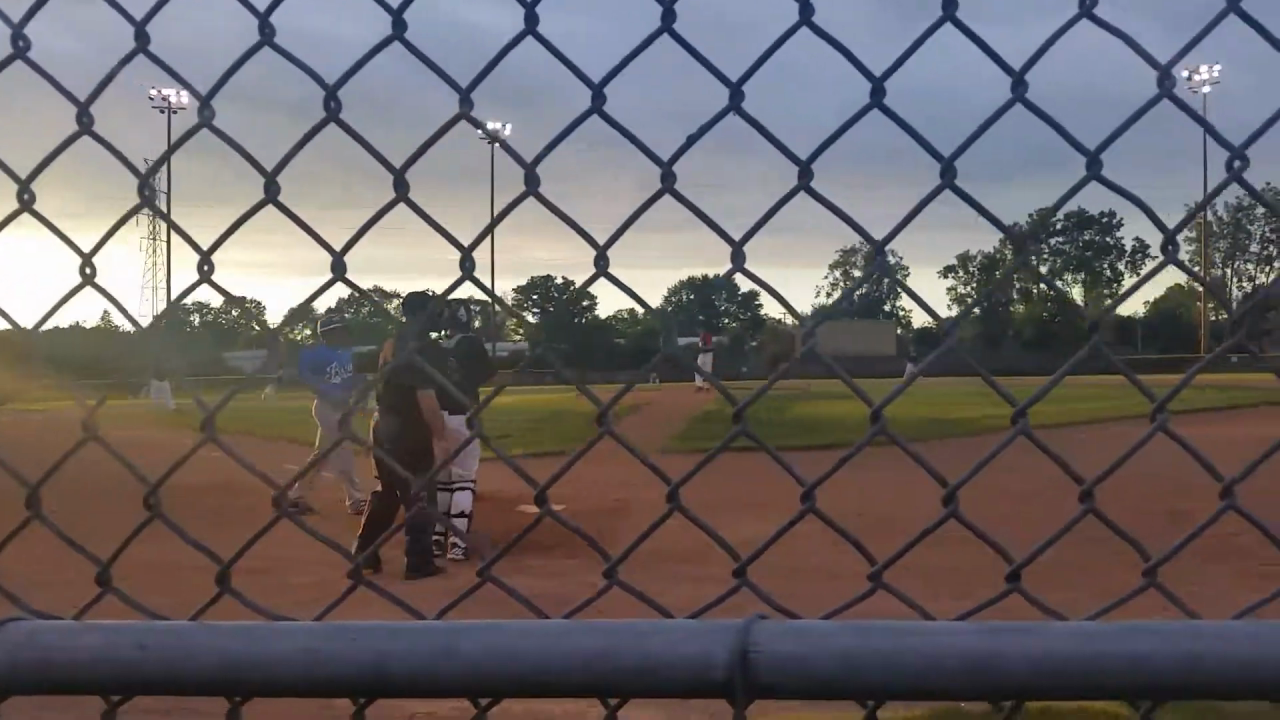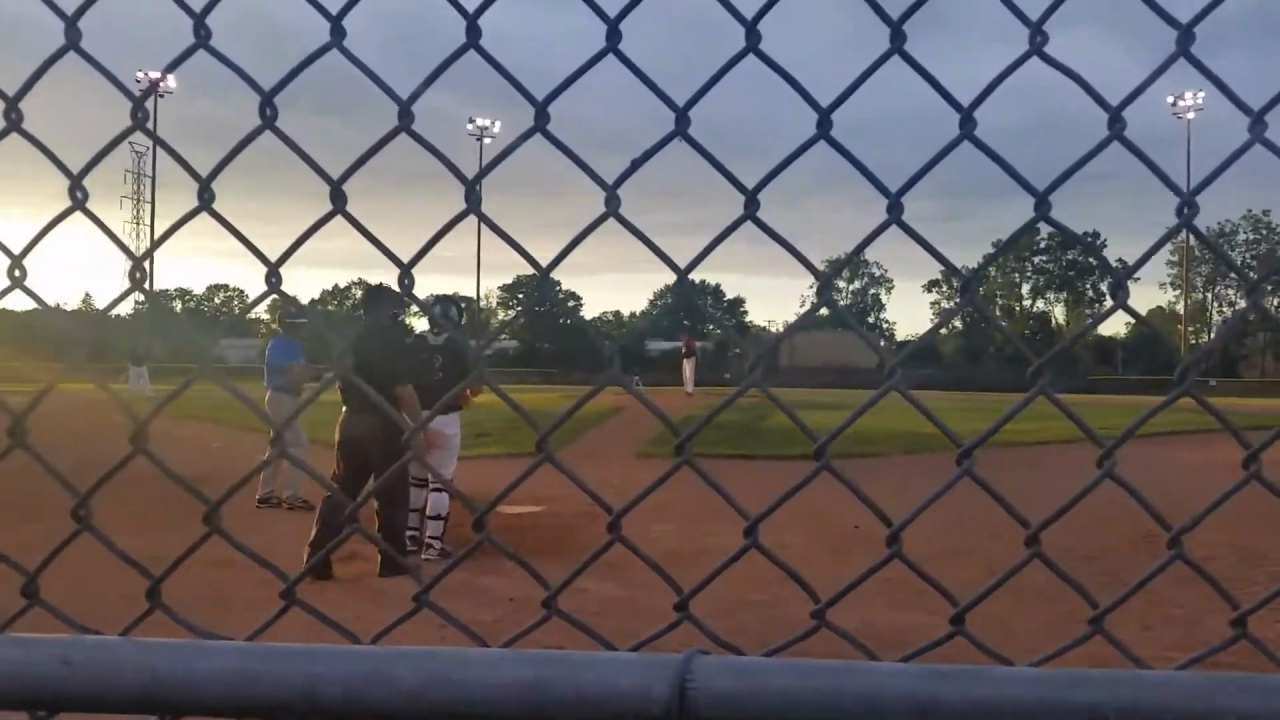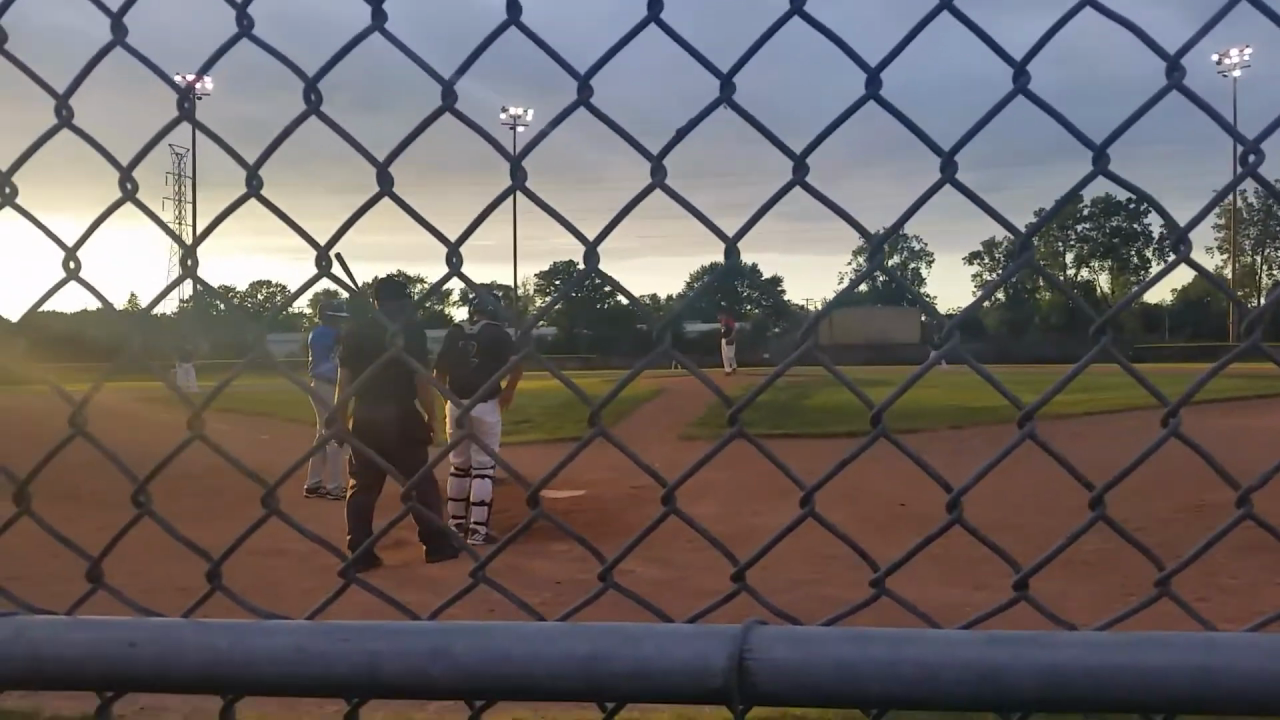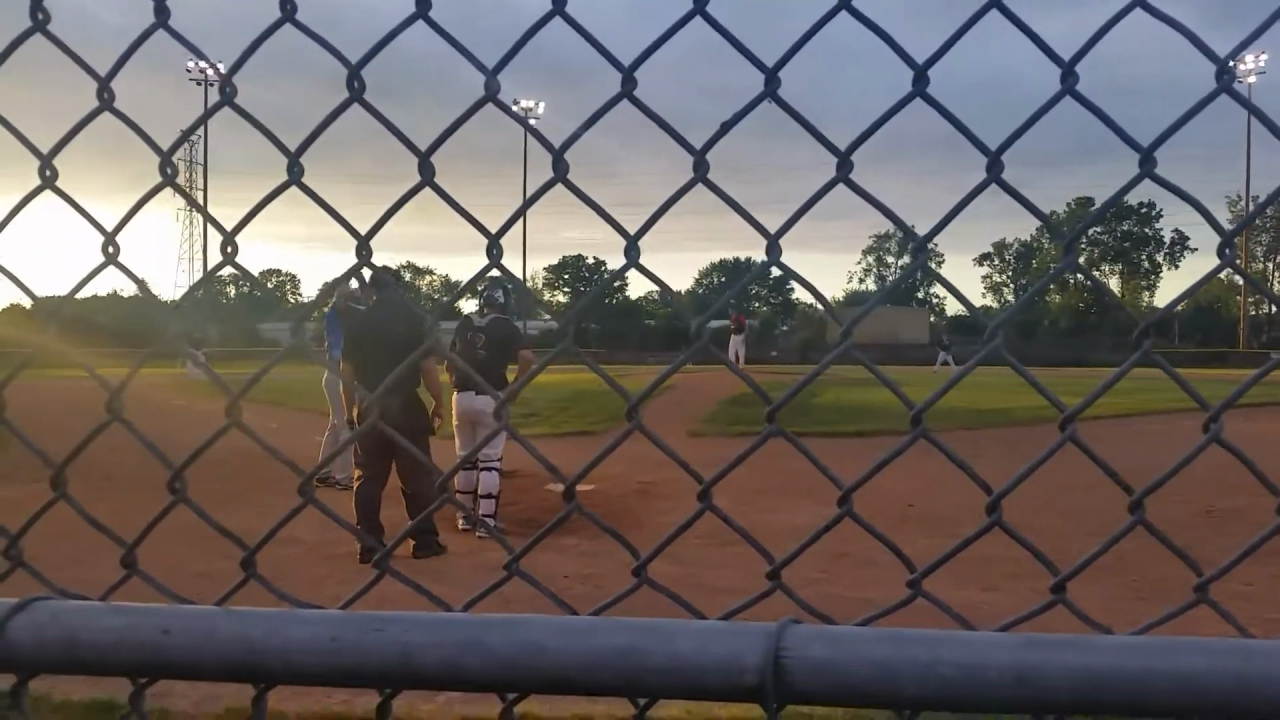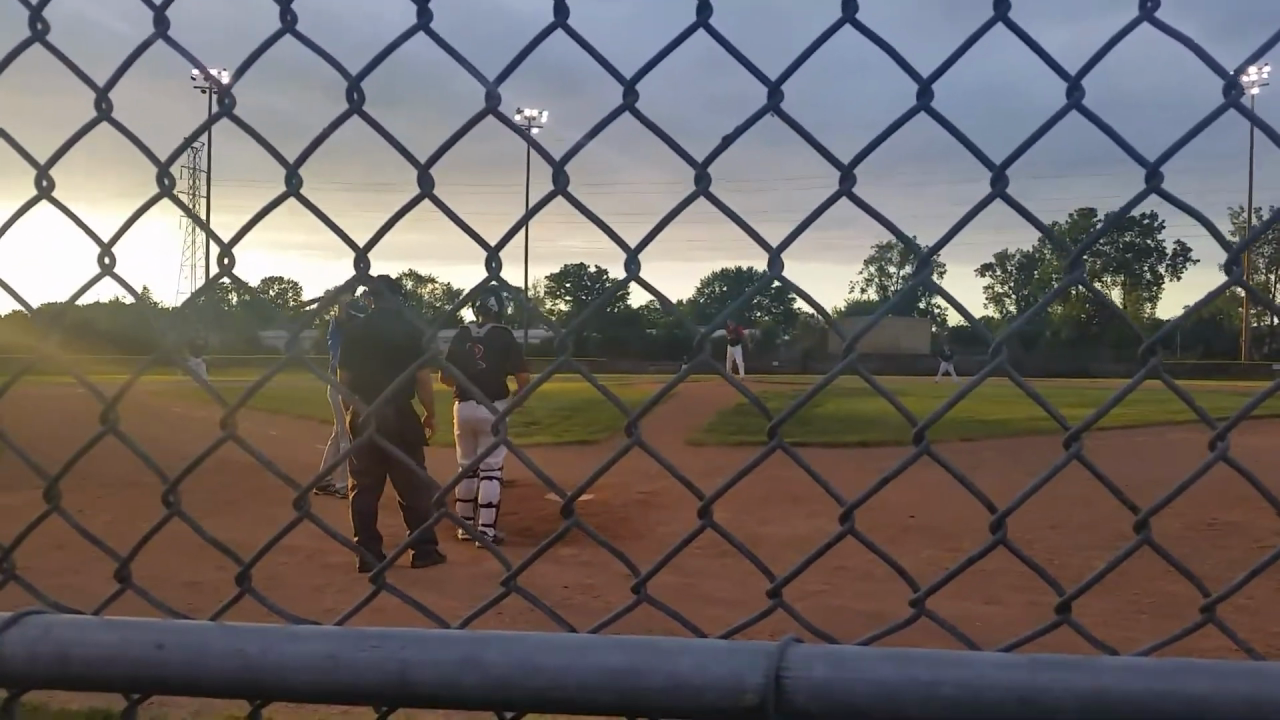
dt=0.4s
person 1, frame 1
left shoulder: (391, 344)
right shoulder: (425, 347)
right elbow: (425, 396)
left wrist: (437, 426)
right wrist: (441, 436)
left hip: (383, 422)
right hip: (408, 428)
left knee: (386, 491)
right knee: (419, 497)
left ankle: (365, 553)
right ankle: (418, 562)
person 1, frame 2
left shoulder: (348, 340)
right shoulder: (393, 341)
left elbow: (342, 383)
right elbow: (403, 392)
left hip: (350, 422)
right hip: (383, 426)
left knee: (340, 492)
right knee: (392, 495)
left ankle: (317, 560)
right ankle: (392, 561)
person 1, frame 3
left shoulder: (355, 331)
right shoulder: (411, 329)
left elbow: (344, 379)
right elbow: (422, 380)
left wrist: (341, 417)
right wrist: (430, 416)
left hip: (363, 415)
right hip: (400, 415)
left knee: (362, 485)
right knee: (420, 483)
left ankle: (360, 553)
right ankle: (437, 545)
person 1, frame 4
left shoulder: (357, 323)
right shoulder: (412, 319)
left elbow: (347, 373)
right elbow: (427, 367)
left wrist: (351, 410)
right wrist: (438, 404)
left hip: (369, 407)
right hip: (404, 405)
left knee: (368, 477)
right knee: (418, 476)
left ankle: (369, 543)
right ankle: (424, 540)
person 1, frame 5
left shoulder: (354, 330)
right shoulder: (409, 329)
left elbow: (344, 379)
right elbow: (422, 378)
left wrist: (352, 412)
right wrist: (429, 414)
left hip: (363, 416)
right hip: (398, 415)
left knee: (364, 487)
right knee: (414, 485)
left ankle: (368, 553)
right ankle: (424, 549)
person 2, frame 1
right shoulder: (473, 344)
right elbow: (490, 375)
right hip: (463, 419)
left knee: (440, 480)
right knee: (464, 480)
left ankle: (437, 539)
right ankle: (458, 544)
person 2, frame 2
left shoulder: (415, 344)
right shoulder: (459, 346)
right wrist: (466, 393)
right hip: (445, 419)
left knee: (415, 478)
right knee: (440, 481)
left ankle: (411, 537)
right ankle: (433, 544)
person 2, frame 3
left shoulder: (454, 332)
right shoulder: (497, 333)
left elbow: (438, 374)
right elbow: (516, 362)
right wrist: (508, 391)
left hip: (455, 407)
right hip: (485, 407)
left knee: (458, 466)
right knee: (483, 467)
left ankle: (456, 523)
right ankle: (478, 529)
person 2, frame 4
left shoulder: (464, 324)
right shoulder: (506, 326)
left elbow: (449, 364)
right elbow: (526, 357)
left hip: (461, 398)
right hip: (490, 399)
left knee: (466, 458)
right knee: (490, 460)
left ankle: (465, 516)
right ankle: (486, 522)
person 2, frame 5
left shoulder: (461, 335)
right shoulder: (504, 336)
left elbow: (445, 377)
right elbow: (523, 377)
right wrist: (522, 394)
left hip: (463, 407)
right hip: (492, 408)
left knee: (466, 467)
right knee: (491, 470)
left ankle: (465, 525)
right ankle: (486, 530)
person 3, frame 1
left shoulder: (345, 352)
right shoulder: (316, 353)
left elbow: (352, 381)
right elbow: (296, 372)
left hip: (341, 407)
right hip: (327, 407)
left knee: (322, 454)
right knee: (342, 455)
left ankle: (295, 497)
right ankle: (355, 500)
person 3, frame 2
left shoulder: (294, 344)
right shoulder: (278, 345)
left elbow: (299, 371)
right elbow: (292, 373)
left hip: (288, 399)
right hip: (281, 398)
left knee: (278, 447)
right knee: (297, 443)
left ankle: (265, 494)
right ankle: (292, 495)
person 3, frame 3
left shoulder: (328, 334)
right shoulder: (320, 333)
left hip: (328, 388)
right hip: (324, 389)
left knee: (324, 436)
right knee: (335, 437)
left ankle: (313, 484)
right ankle: (334, 487)
person 3, frame 4
left shoulder: (345, 322)
right shoulder: (333, 317)
right elbow: (340, 296)
right wrist: (346, 284)
left hip: (343, 378)
right hip: (337, 378)
left knee: (336, 426)
right knee: (345, 427)
left ankle: (324, 474)
right ankle: (343, 477)
person 3, frame 5
right shoulder: (338, 327)
right elbow: (342, 310)
right wrist: (346, 298)
left knee: (339, 435)
right knee: (348, 436)
left ankle: (325, 482)
right ankle: (343, 486)
